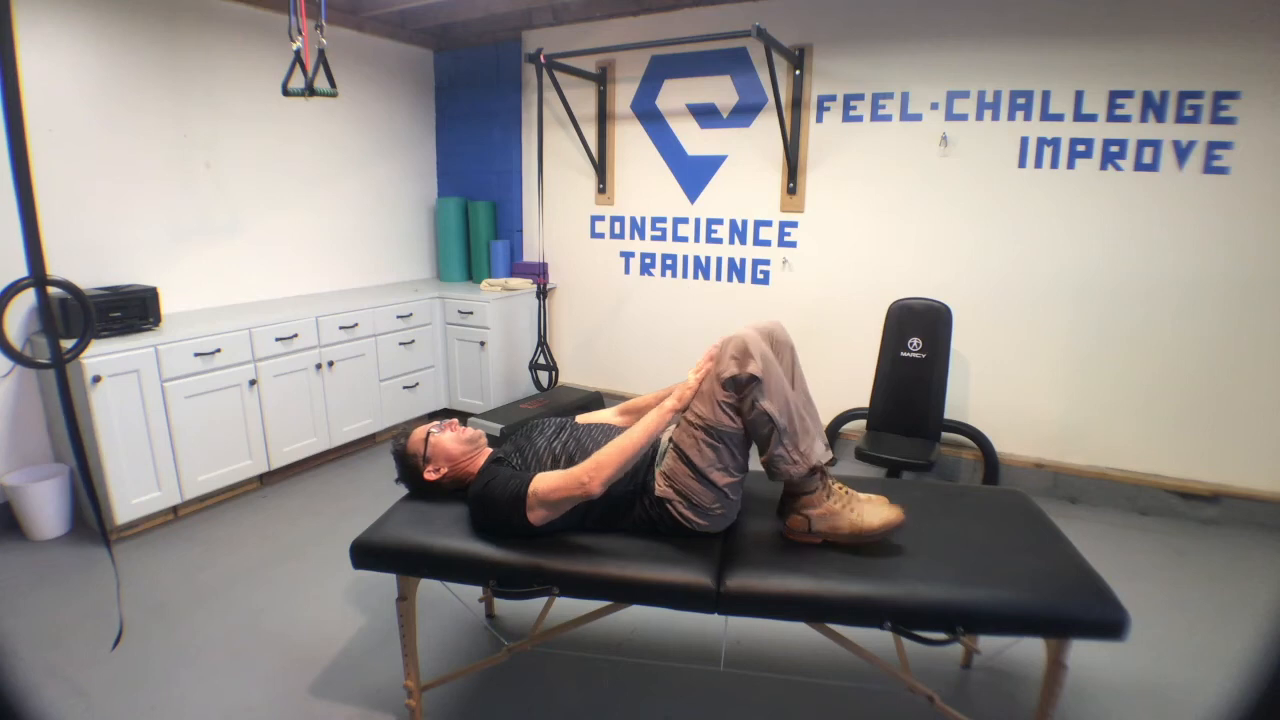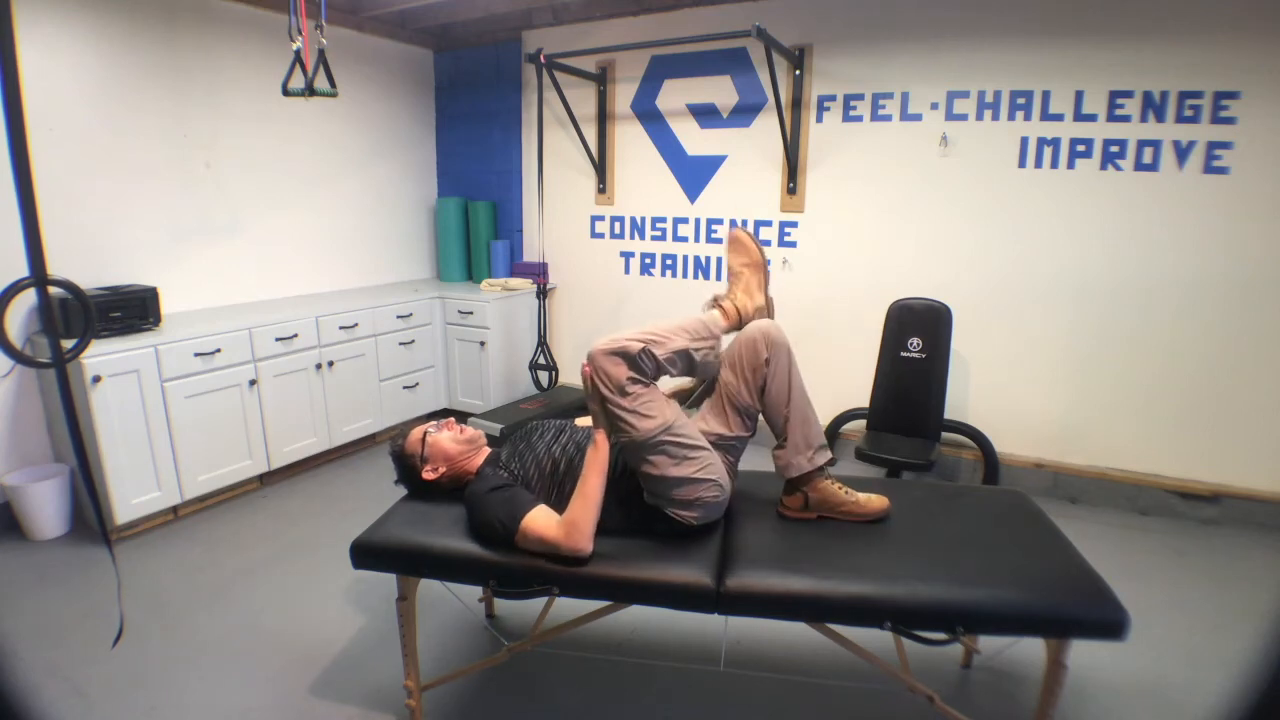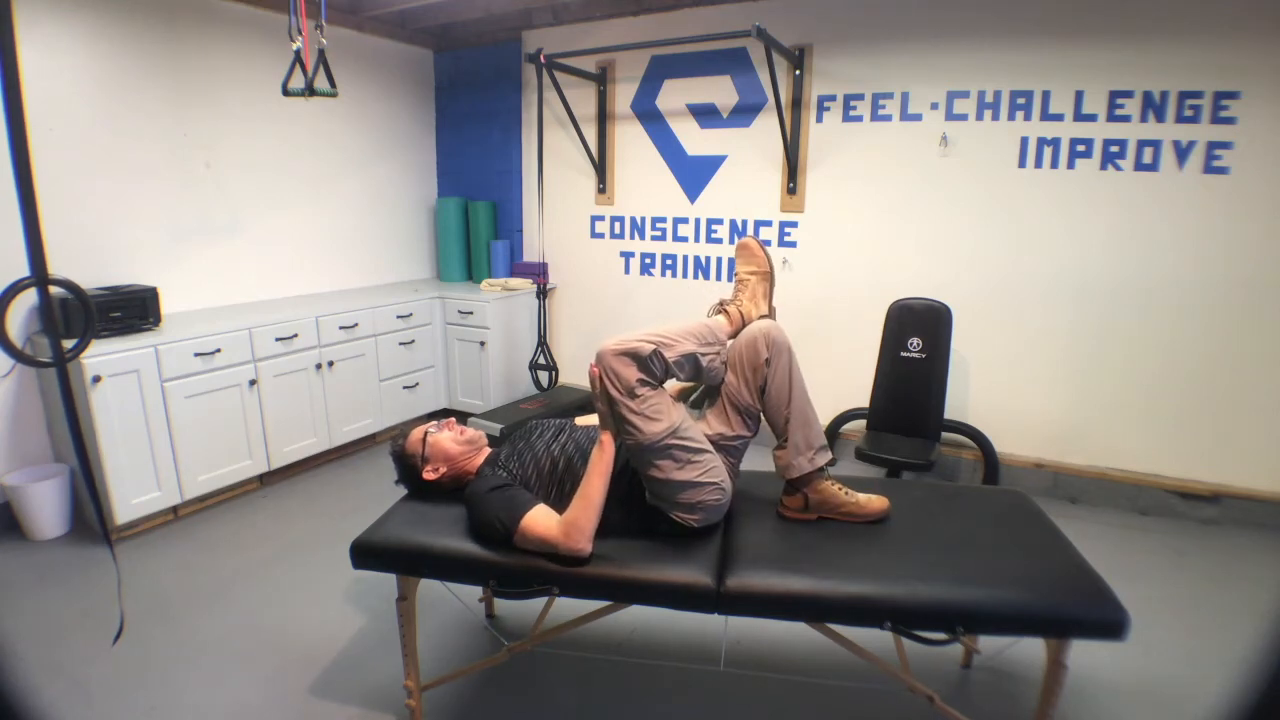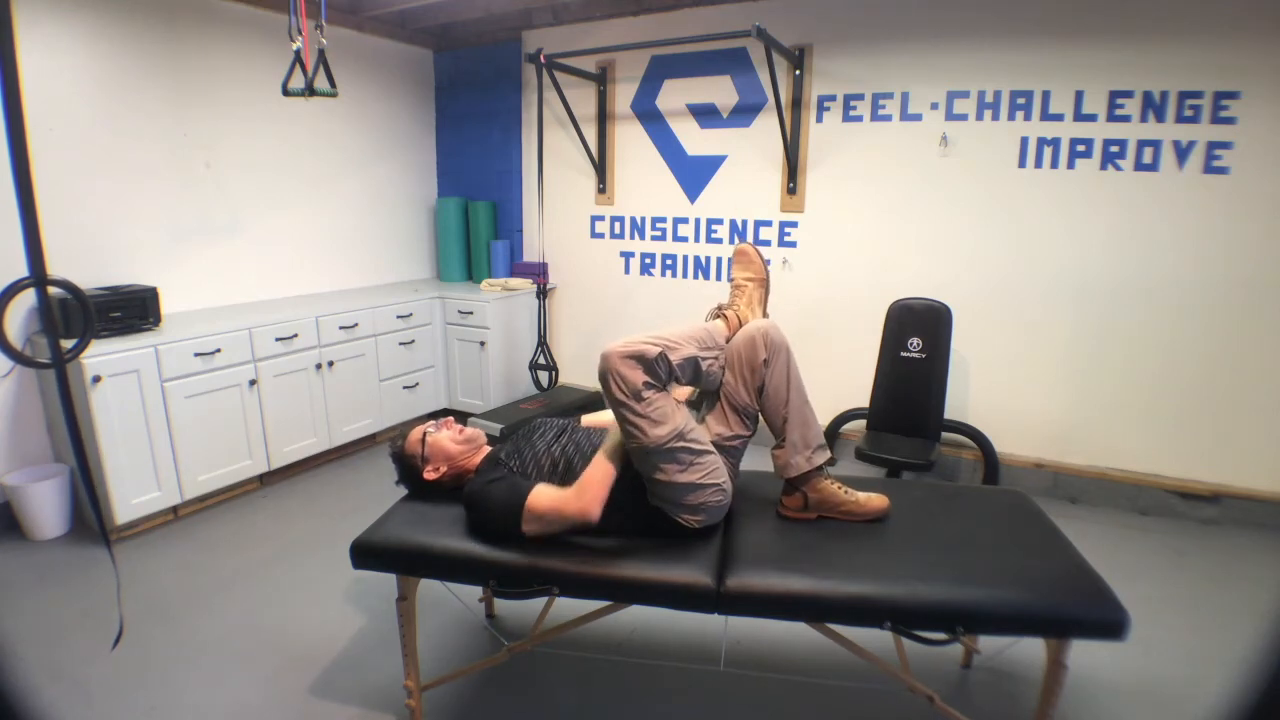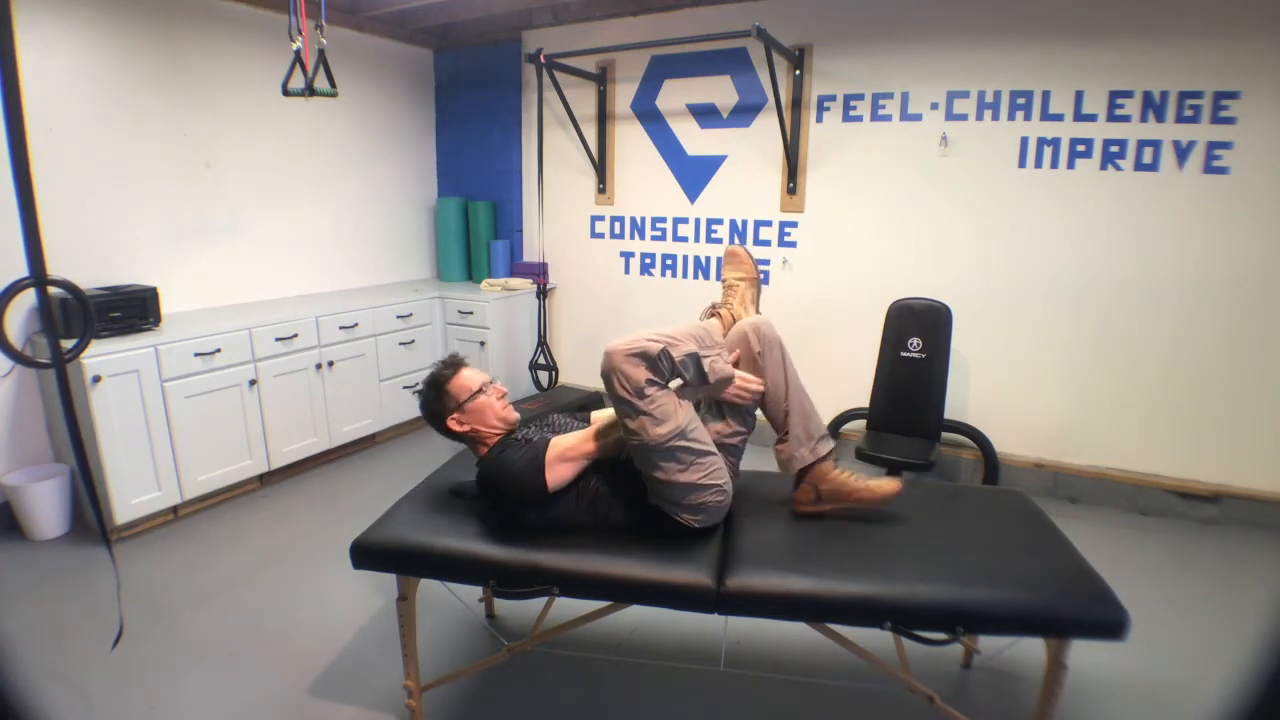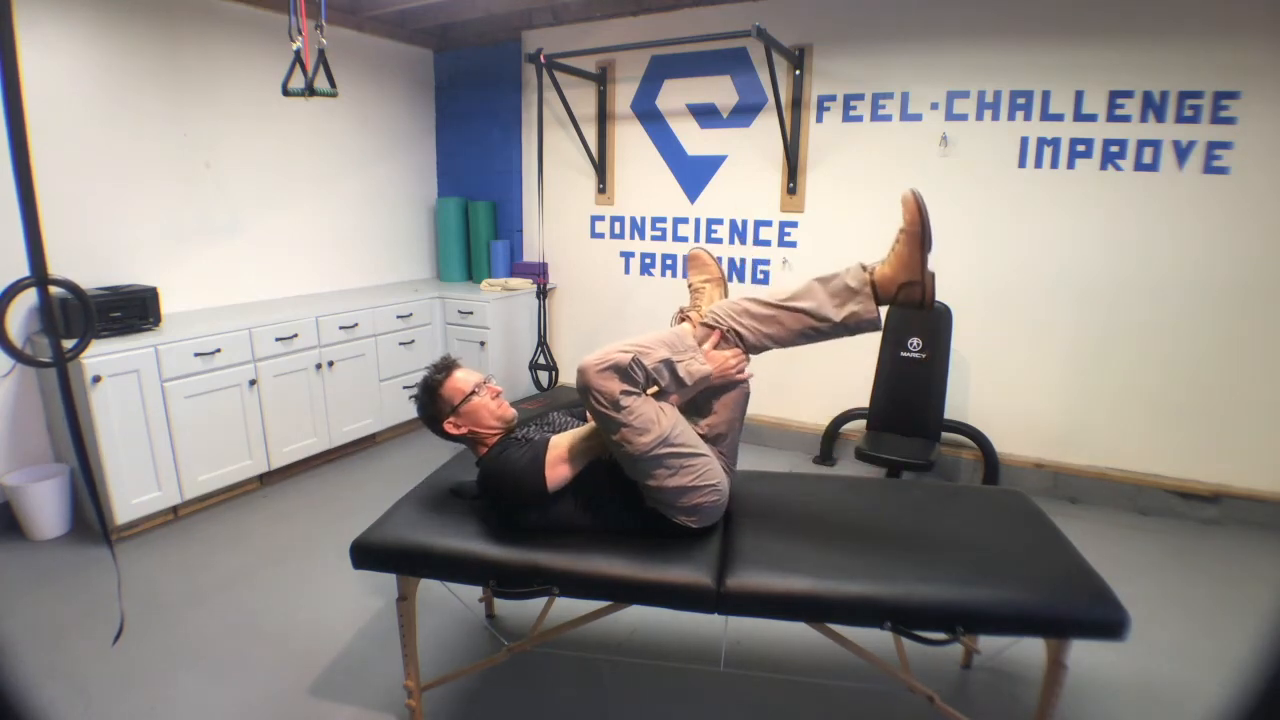
dt=0.7s
person 1, frame 1
left shoulder: (519, 440)
right shoulder: (491, 493)
left elbow: (618, 417)
right elbow: (589, 480)
left wrist: (694, 384)
right wrist: (674, 400)
left hip: (668, 454)
right hip: (688, 499)
left knee: (767, 337)
right knee: (741, 351)
left ankle: (806, 487)
right ankle: (814, 502)
person 1, frame 2
left shoulder: (521, 439)
right shoulder: (488, 497)
left elbow: (626, 413)
right elbow: (575, 541)
left wrist: (686, 387)
right wrist: (602, 432)
left hip: (697, 458)
right hip: (691, 493)
left knee: (764, 340)
right knee: (608, 358)
left ankle: (808, 485)
right ankle: (732, 308)
person 1, frame 3
left shoulder: (524, 437)
right shoulder: (487, 498)
left elbow: (615, 419)
right elbow: (574, 541)
left wrist: (697, 376)
right wrist: (609, 433)
left hip: (703, 460)
right hip: (693, 498)
left knee: (765, 340)
right knee: (617, 356)
left ankle: (808, 486)
right ankle: (735, 315)
person 1, frame 4
left shoulder: (528, 436)
right shoulder: (488, 496)
left elbow: (604, 421)
right elbow: (585, 508)
left wrist: (693, 387)
right wrist: (625, 425)
left hip: (701, 461)
right hip: (691, 500)
left knee: (764, 337)
right knee: (621, 359)
left ankle: (806, 484)
right ankle: (731, 322)
person 1, frame 5
left shoulder: (535, 430)
right shoulder: (502, 471)
left elbow: (618, 418)
right elbow: (597, 443)
left wrist: (703, 380)
right wrist: (702, 384)
left hip: (698, 463)
right hip: (694, 496)
left knee: (757, 333)
right knee: (624, 355)
left ankle: (814, 477)
right ankle: (727, 321)
person 1, frame 6
left shoulder: (537, 428)
right shoulder: (502, 473)
left elbow: (617, 420)
right elbow: (596, 439)
left wrist: (688, 367)
right wrist: (693, 373)
left hip: (698, 461)
right hip: (693, 495)
left knee: (732, 321)
right knee: (599, 370)
left ankle: (883, 285)
right ankle: (699, 325)
